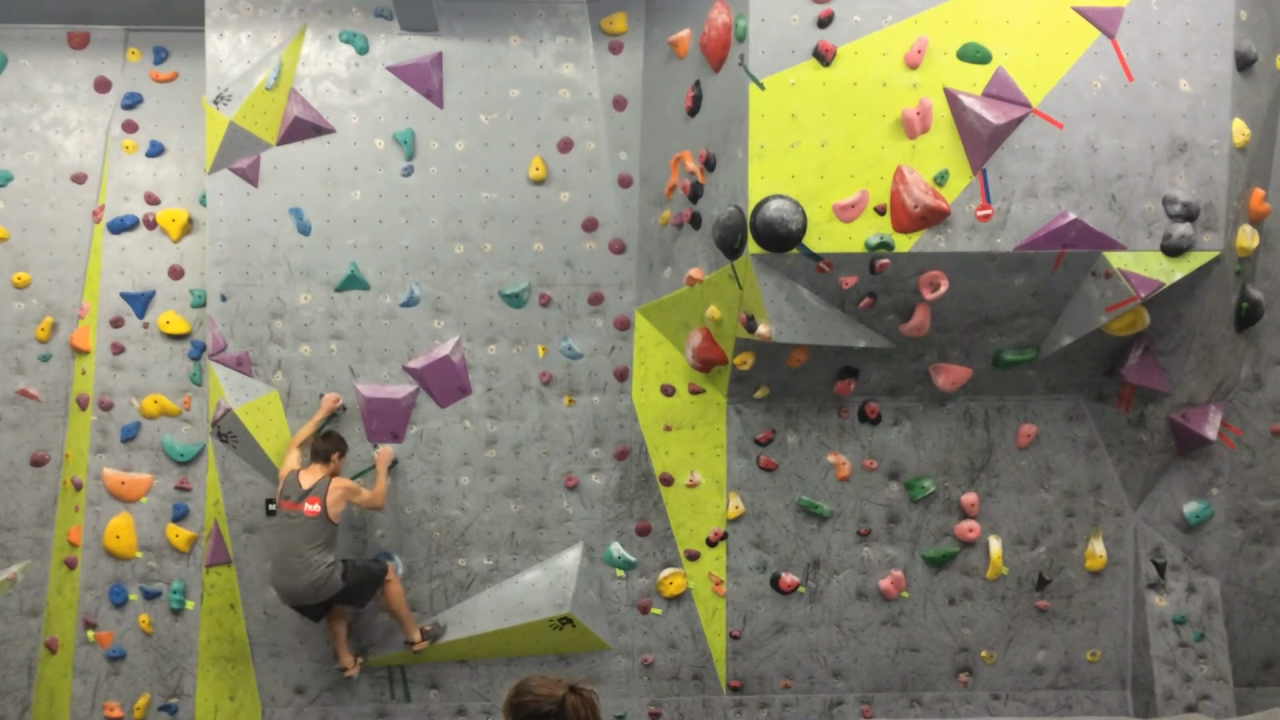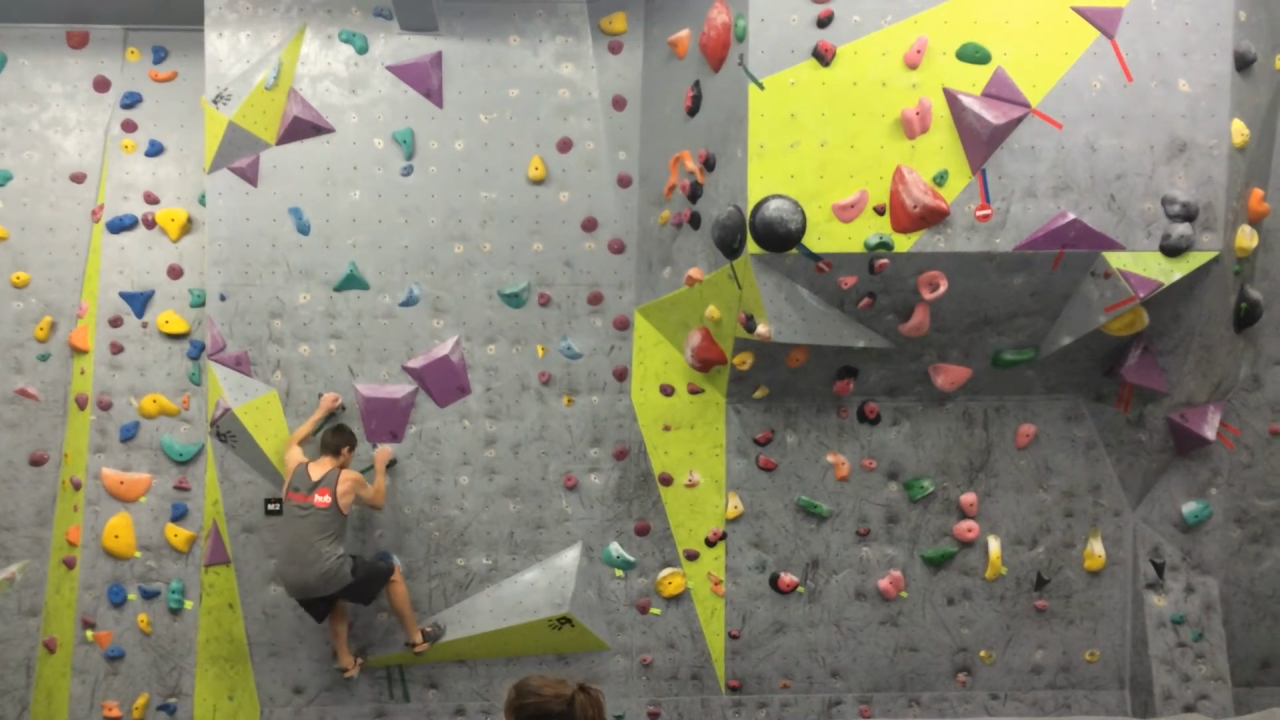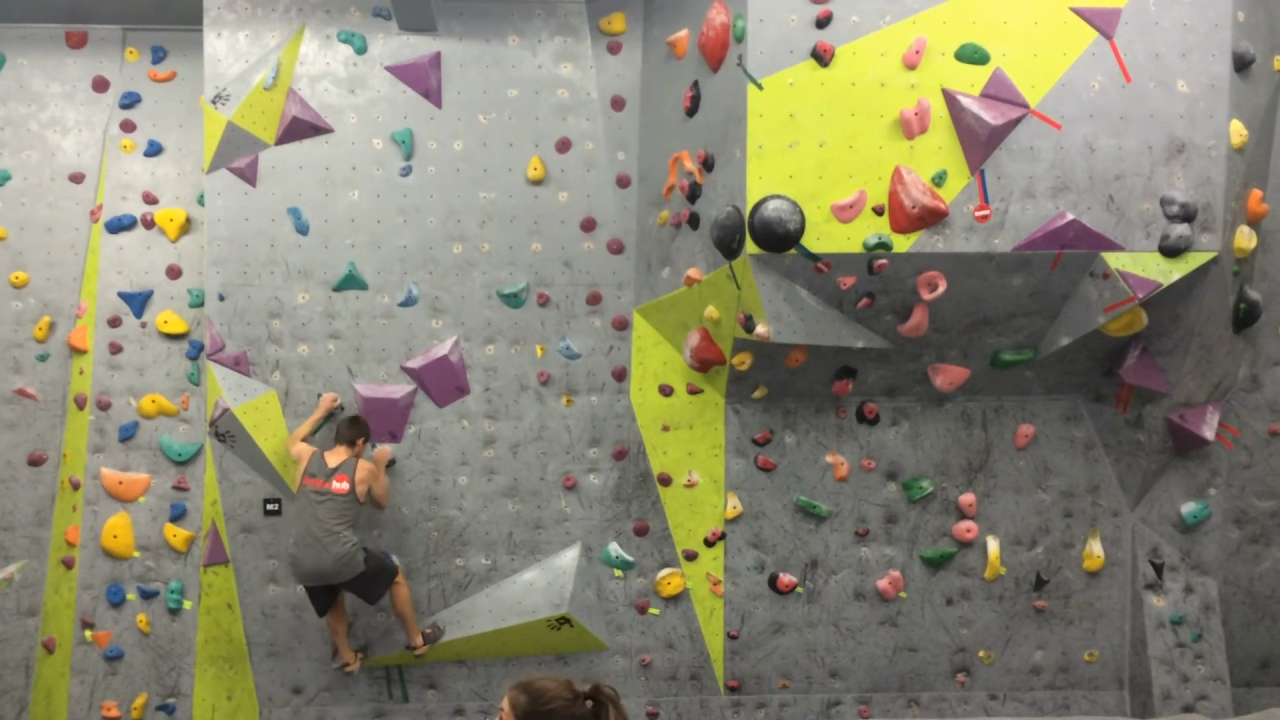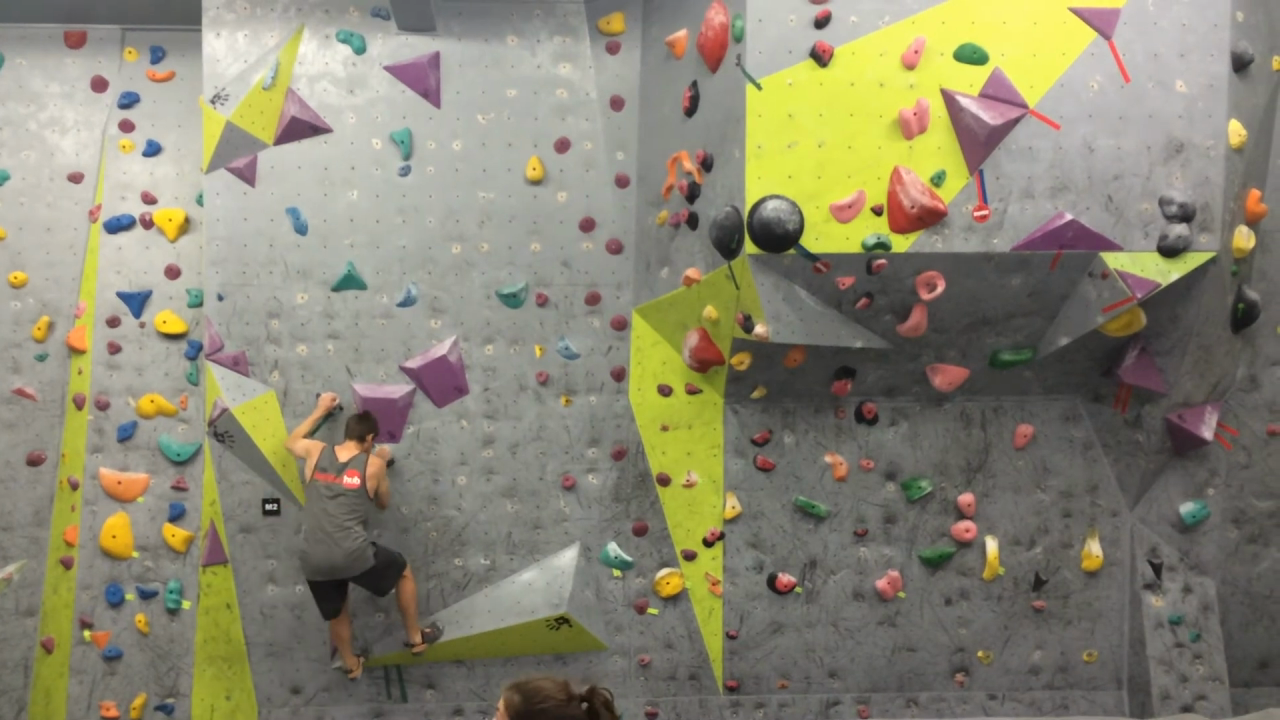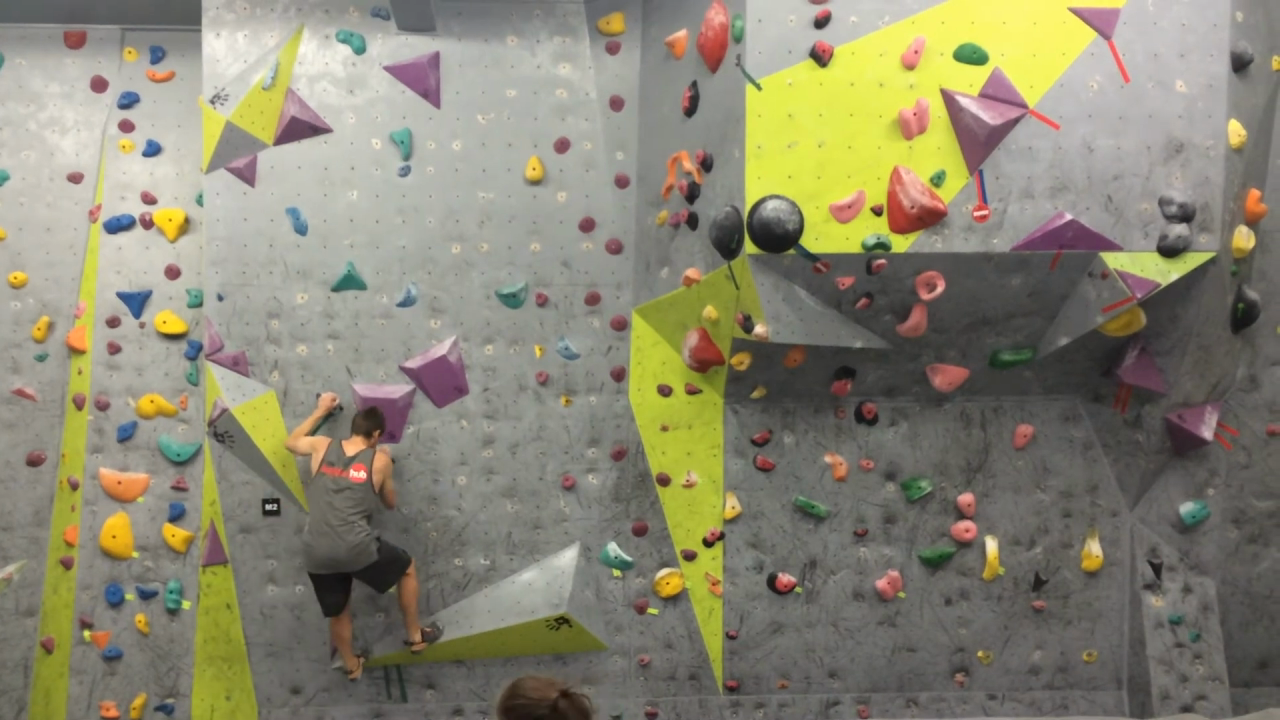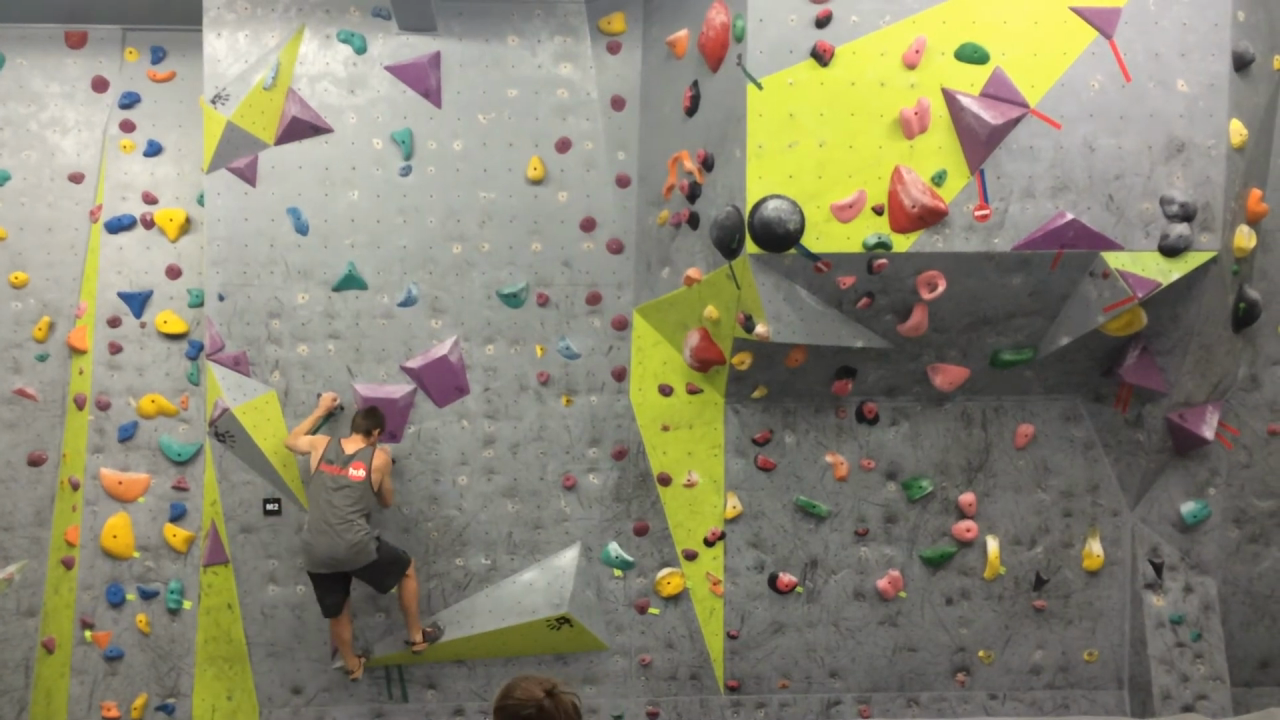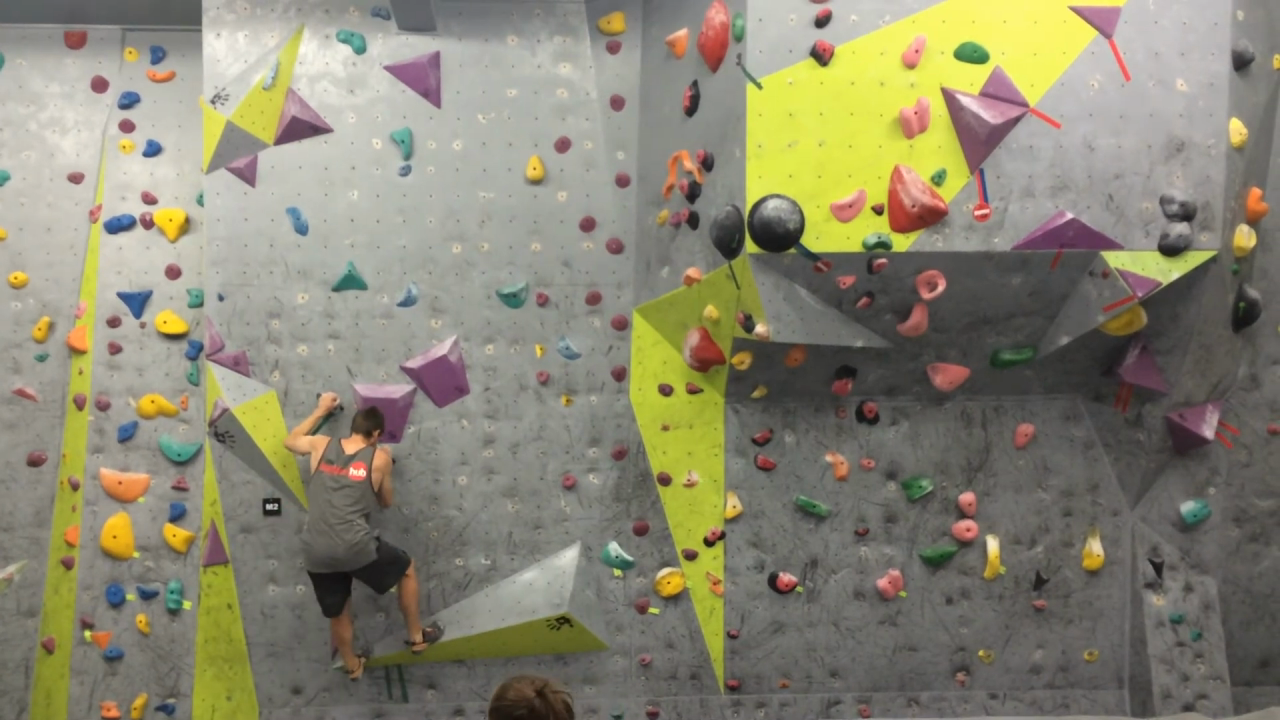
dt=0.2s
person 1, frame 1
left shoulder: (287, 475)
right shoulder: (339, 488)
left elbow: (295, 445)
right elbow: (378, 502)
left wrist: (323, 413)
right wrist: (382, 466)
left hip: (284, 587)
right hip: (316, 583)
left knee: (336, 601)
right knee: (388, 573)
left ankle: (347, 661)
right ankle: (415, 635)
person 1, frame 2
left shoulder: (295, 468)
right shoulder: (349, 479)
left elbow: (292, 443)
right elbow: (378, 502)
left wrist: (321, 412)
right wrist: (380, 466)
left hip: (291, 579)
right hip: (326, 574)
left knee: (335, 602)
right knee: (392, 574)
left ankle: (347, 663)
right ankle: (416, 637)
person 1, frame 3
left shoulder: (308, 457)
right shoulder: (365, 469)
left elbow: (292, 442)
right elbow: (381, 503)
left wrist: (321, 412)
right wrist: (381, 466)
left hip: (302, 565)
right hip: (341, 561)
left knee: (333, 605)
right knee: (396, 578)
left ankle: (348, 659)
right ankle: (416, 639)
person 1, frame 4
left shoulder: (316, 452)
right shoulder: (374, 464)
left elbow: (291, 441)
right elbow: (383, 503)
left wrist: (320, 411)
left hip: (313, 560)
right hip: (352, 555)
left knee: (336, 612)
right knee: (403, 571)
left ankle: (351, 664)
right ankle: (415, 637)
person 1, frame 5
left shoulder: (322, 447)
right shoulder: (380, 460)
left elbow: (291, 441)
right elbow: (390, 502)
left wrist: (321, 411)
left hip: (316, 553)
right hip: (356, 549)
left knee: (337, 611)
right knee: (407, 569)
left ankle: (351, 665)
right ankle: (415, 636)
person 1, frame 6
left shoulder: (321, 445)
right shoulder: (379, 458)
left elbow: (291, 440)
right elbow: (386, 501)
left wrist: (321, 411)
left hip: (316, 552)
right hip: (355, 547)
left knee: (337, 612)
right knee: (407, 570)
left ankle: (352, 665)
right ankle: (416, 636)
person 1, frame 7
left shoulder: (321, 446)
right shoulder: (380, 457)
left elbow: (290, 440)
right elbow: (385, 502)
left wrist: (321, 411)
left hip: (315, 552)
right hip: (355, 548)
left knee: (338, 612)
right knee: (407, 570)
left ankle: (351, 665)
right ankle: (416, 636)
